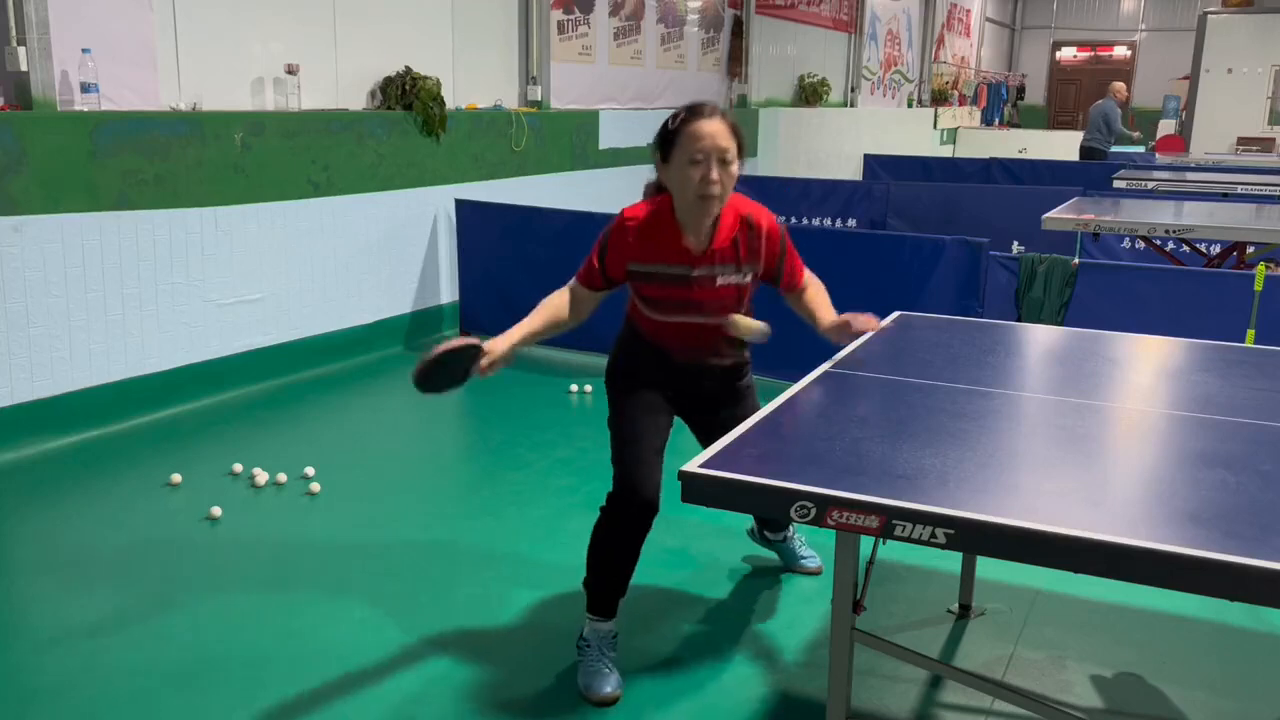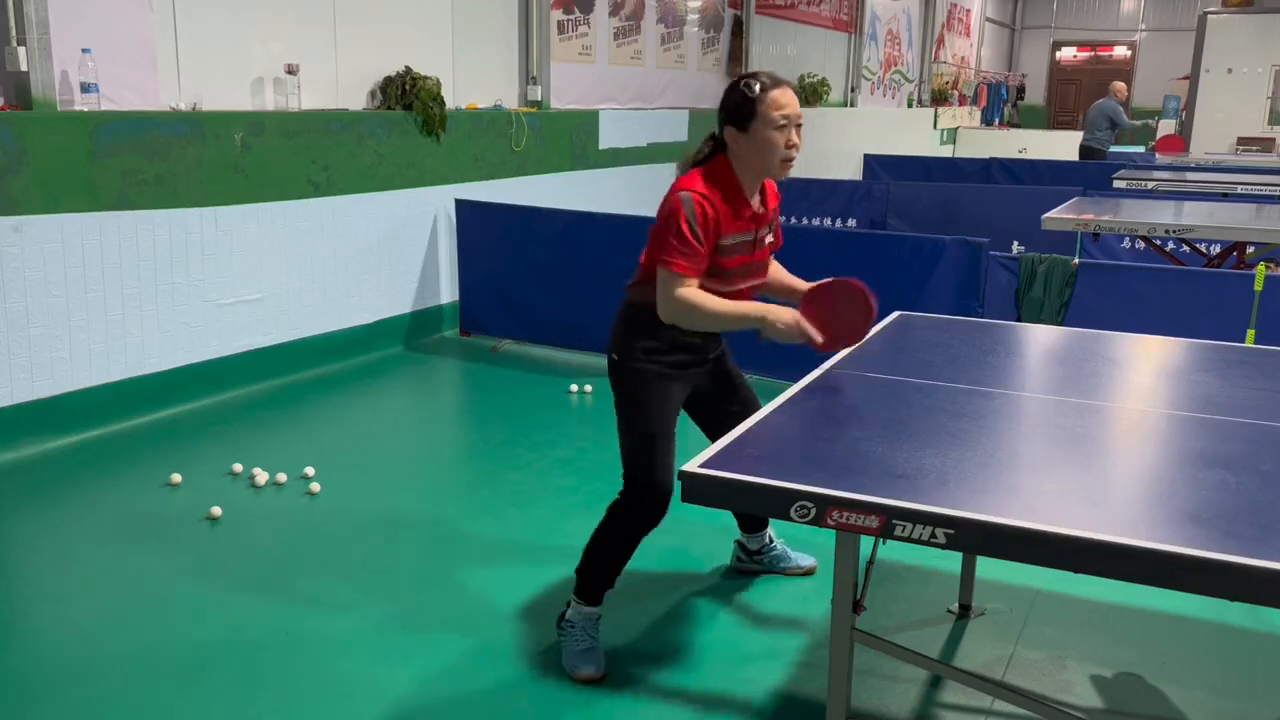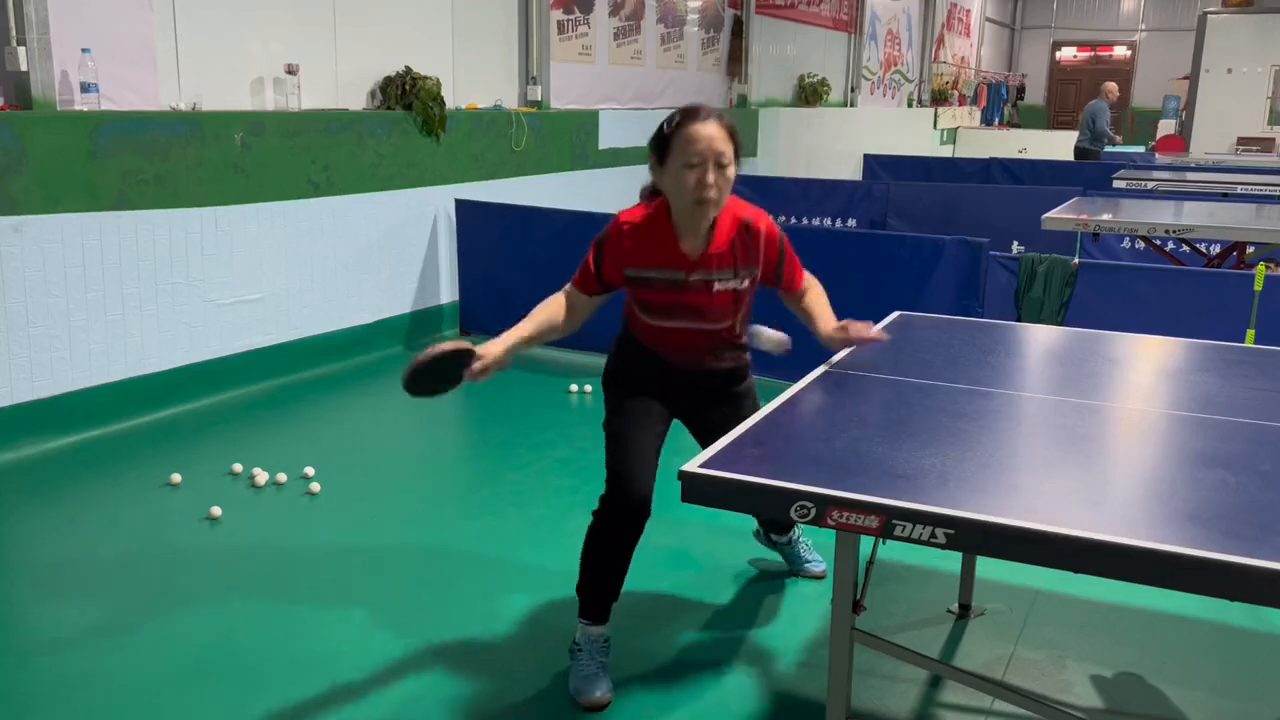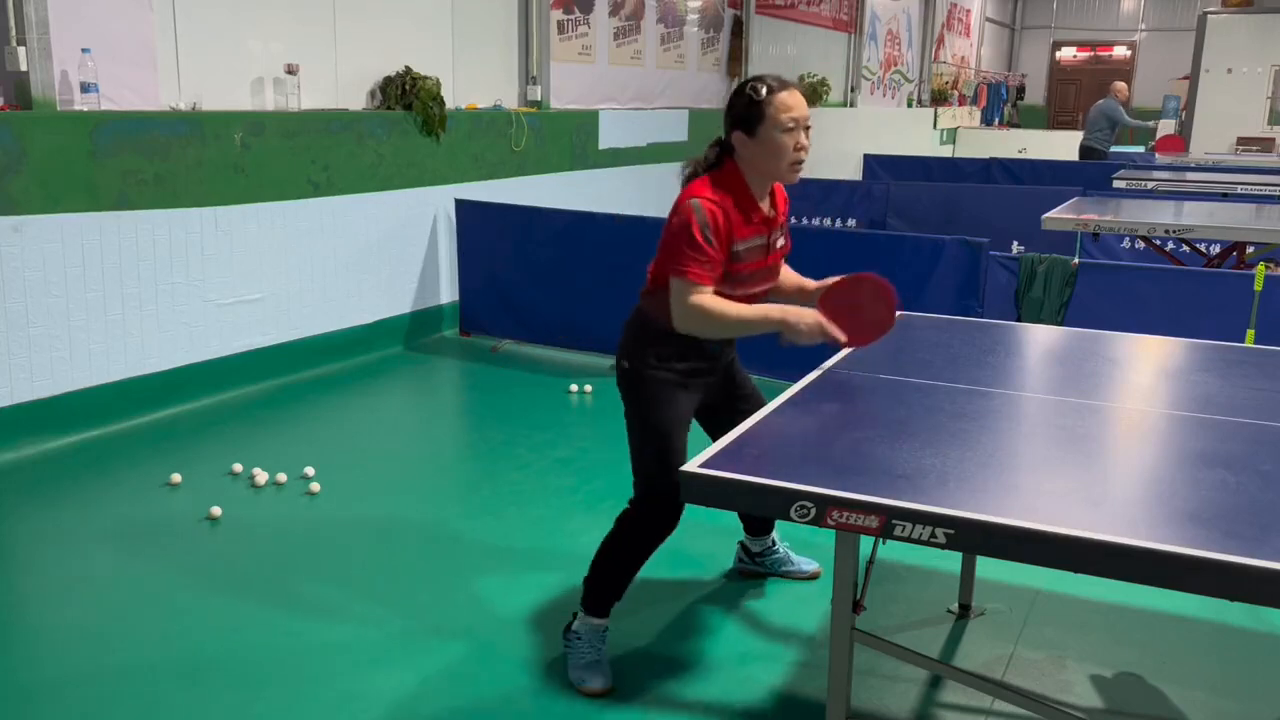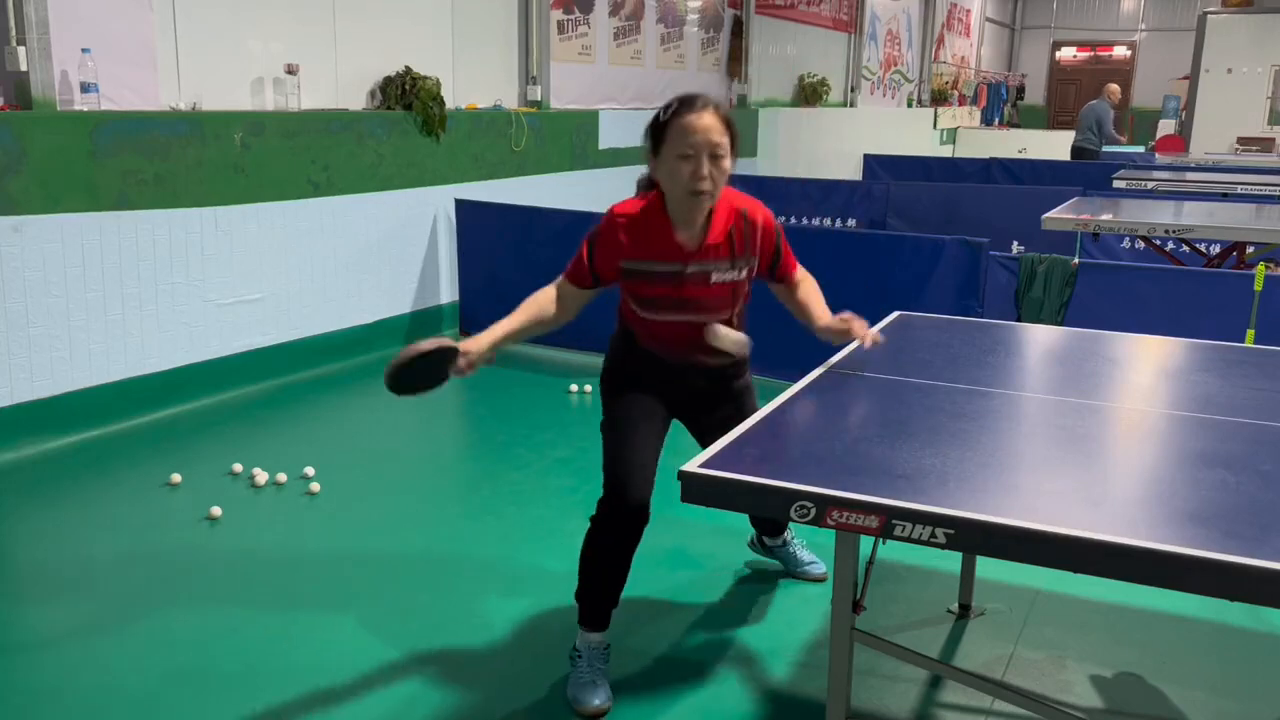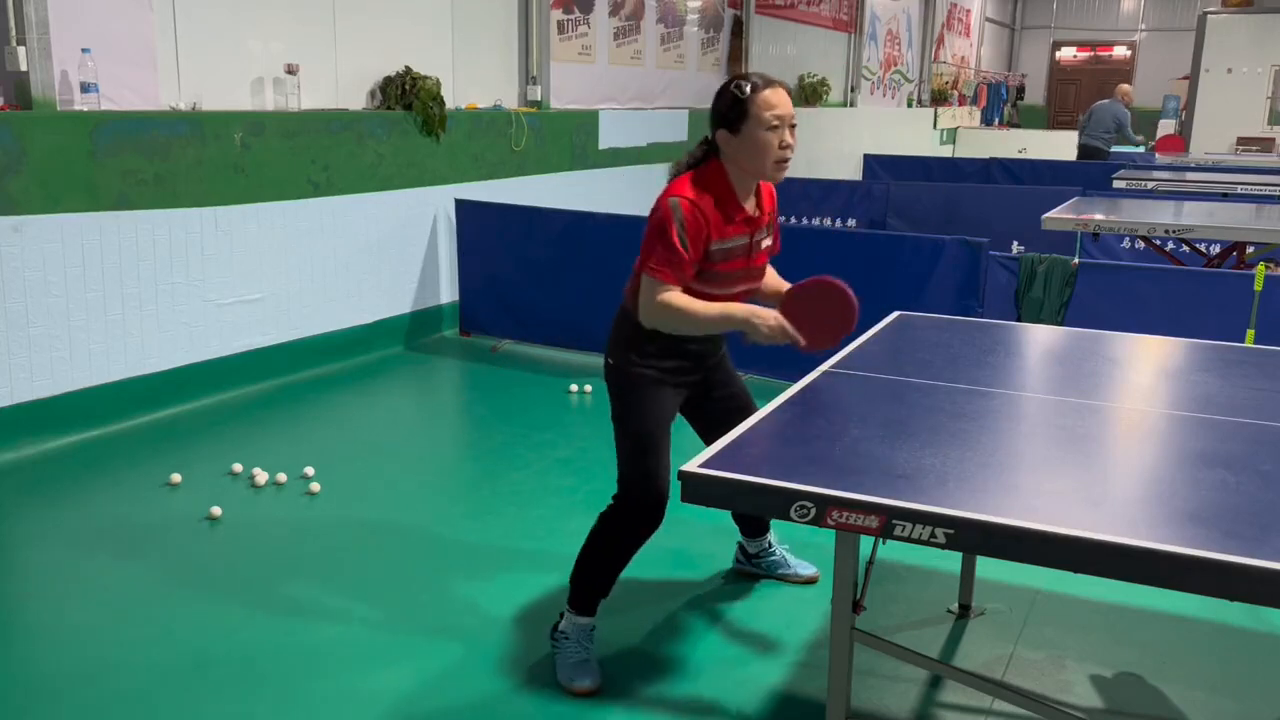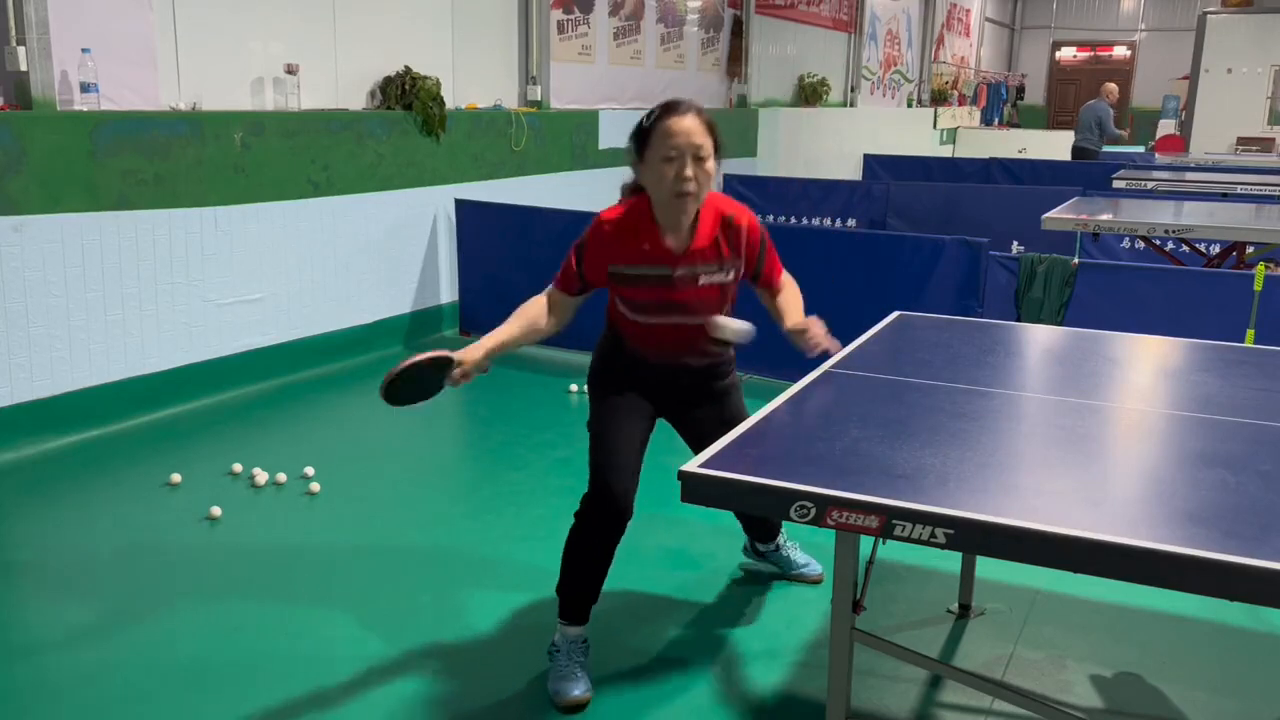
dt=0.7s
person 1, frame 1
left shoulder: (757, 227)
right shoulder: (633, 229)
left elbow: (804, 290)
right elbow: (575, 298)
left wrist: (834, 321)
right wrist: (509, 339)
left hip: (722, 376)
right hip: (644, 374)
right knee: (636, 497)
left ankle: (773, 533)
right ankle: (598, 634)
person 1, frame 2
left shoulder: (767, 194)
right shoulder: (694, 200)
right elbow: (671, 303)
left wrist: (806, 292)
right wrist: (761, 318)
left hip: (707, 348)
right hip: (649, 352)
right knee: (649, 494)
left ankle: (754, 545)
right ankle: (581, 615)
person 1, frame 3
left shoulder: (755, 230)
right shoulder: (628, 233)
left elbow: (803, 289)
right elbow: (573, 302)
left wrist: (831, 327)
right wrist: (504, 344)
left hip: (722, 379)
right hip: (643, 378)
right knee: (628, 499)
left ankle: (782, 536)
right ankle: (591, 639)
person 1, frame 4
left shoulder: (776, 198)
right shoulder: (705, 207)
right elbow: (688, 312)
left wrist: (817, 292)
right wrist: (783, 317)
left hip: (718, 357)
right hip: (659, 360)
right knee: (661, 501)
left ankle: (758, 548)
right ankle: (586, 628)
person 1, frame 5
left shoulder: (753, 220)
right shoulder: (623, 226)
left elbow: (794, 282)
right elbow: (563, 296)
left wrist: (831, 322)
right wrist: (488, 340)
left hip: (720, 377)
right hip: (640, 377)
right knee: (624, 506)
left ankle: (773, 541)
right ankle: (590, 645)
person 1, frame 6
left shoulder: (765, 197)
right shoulder: (686, 206)
right elbow: (656, 308)
left wrist: (791, 296)
right wrist: (742, 316)
left hip: (707, 354)
right hip: (647, 360)
right knee: (644, 500)
left ankle: (756, 550)
right ankle: (574, 626)
person 1, frame 7
left shoulder: (738, 225)
right shoulder: (609, 232)
left elbow: (780, 287)
right elbow: (553, 307)
left wrist: (801, 325)
right wrist: (482, 350)
left hip: (705, 378)
right hip: (626, 377)
right knee: (609, 503)
left ankle: (767, 545)
right ankle: (569, 639)
